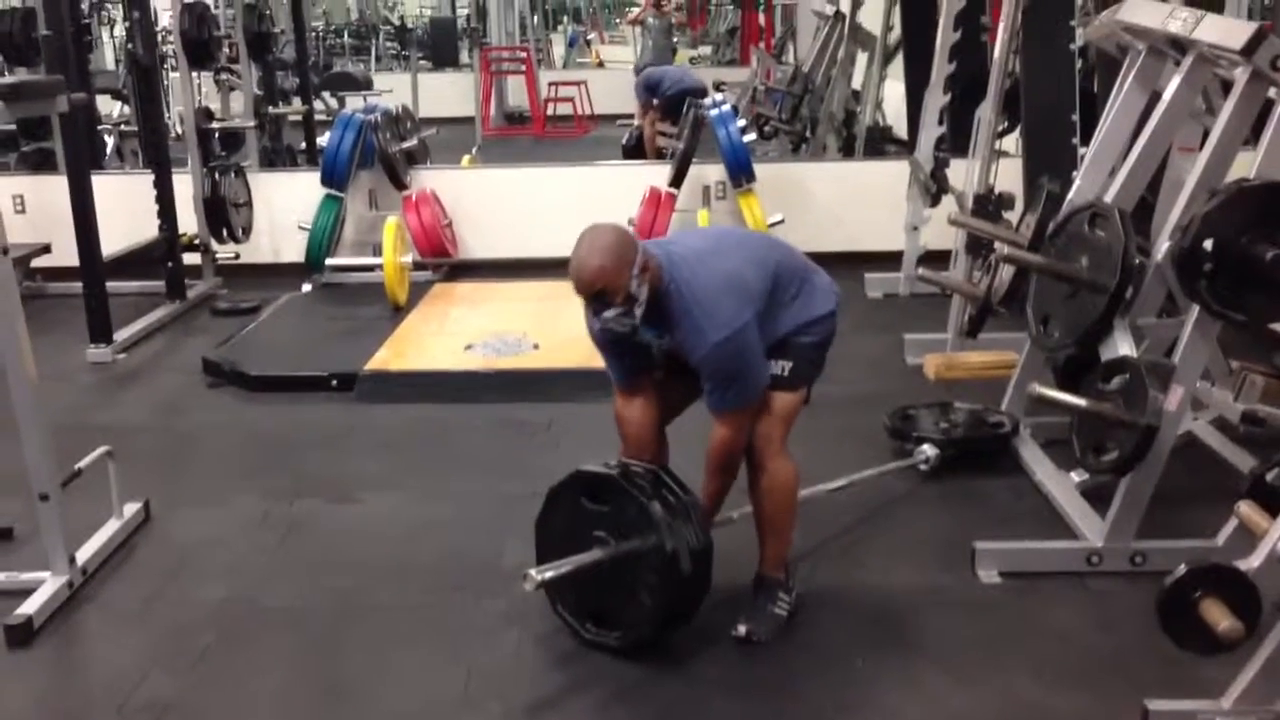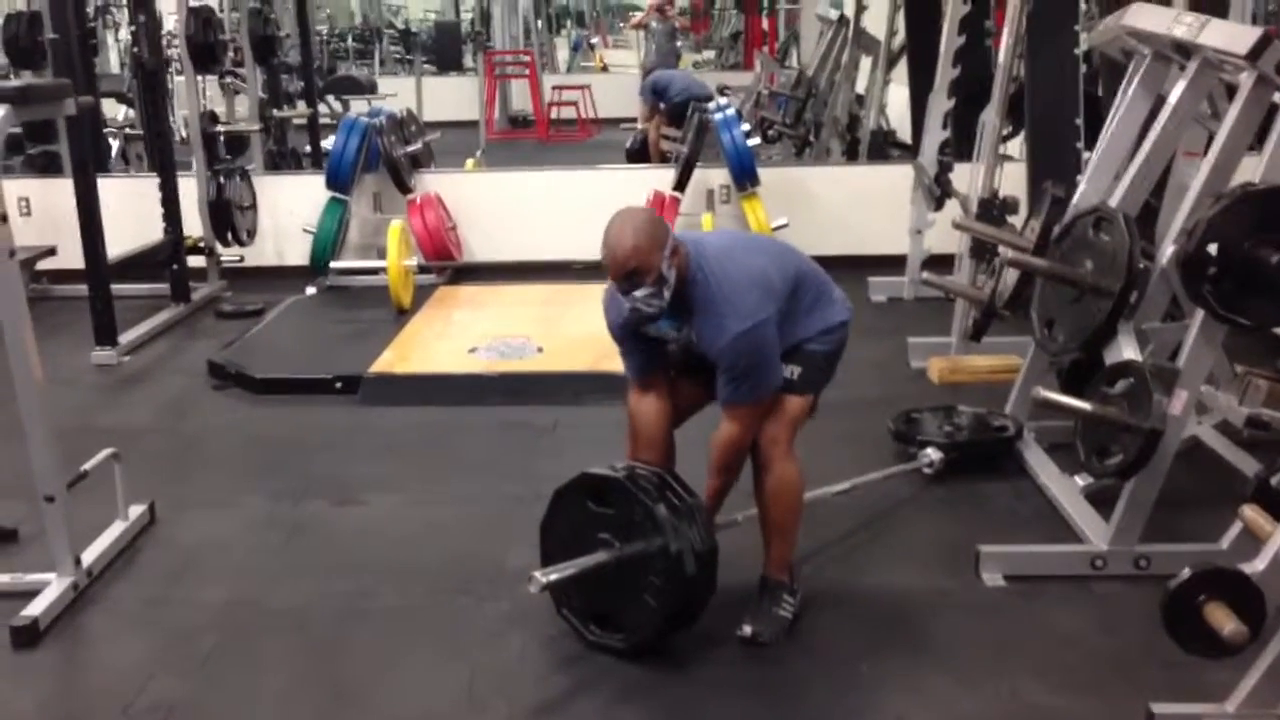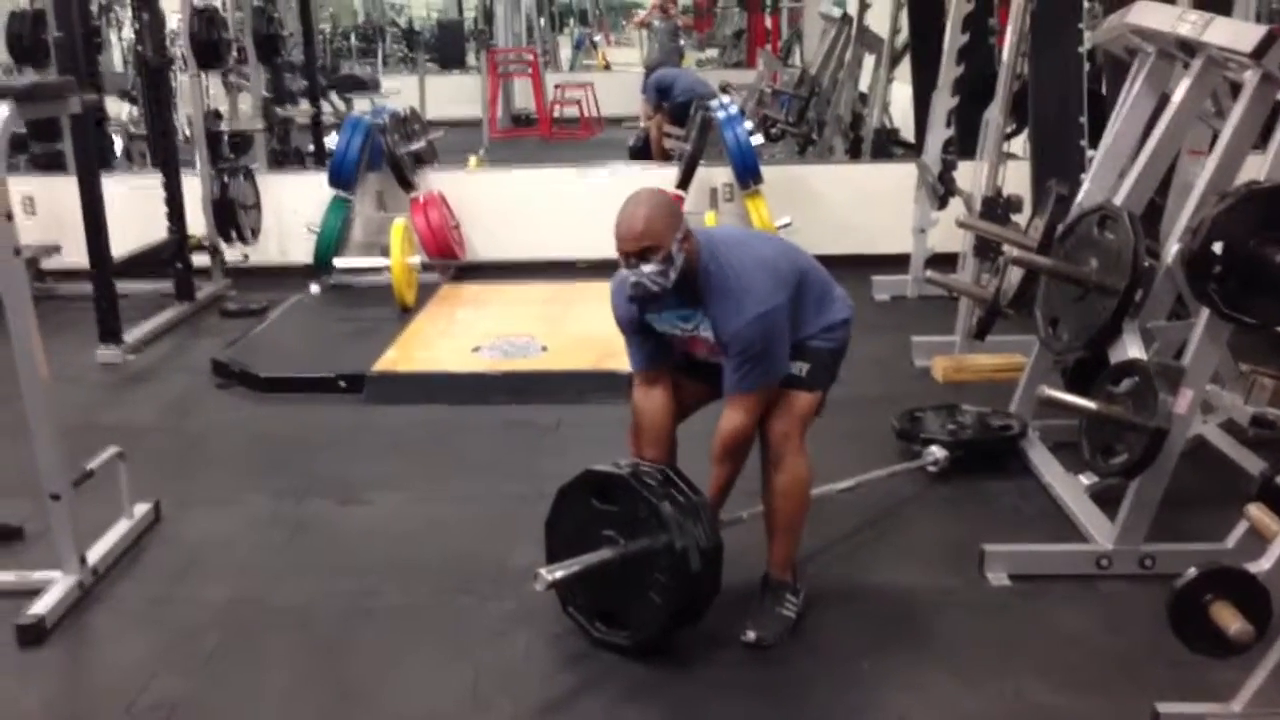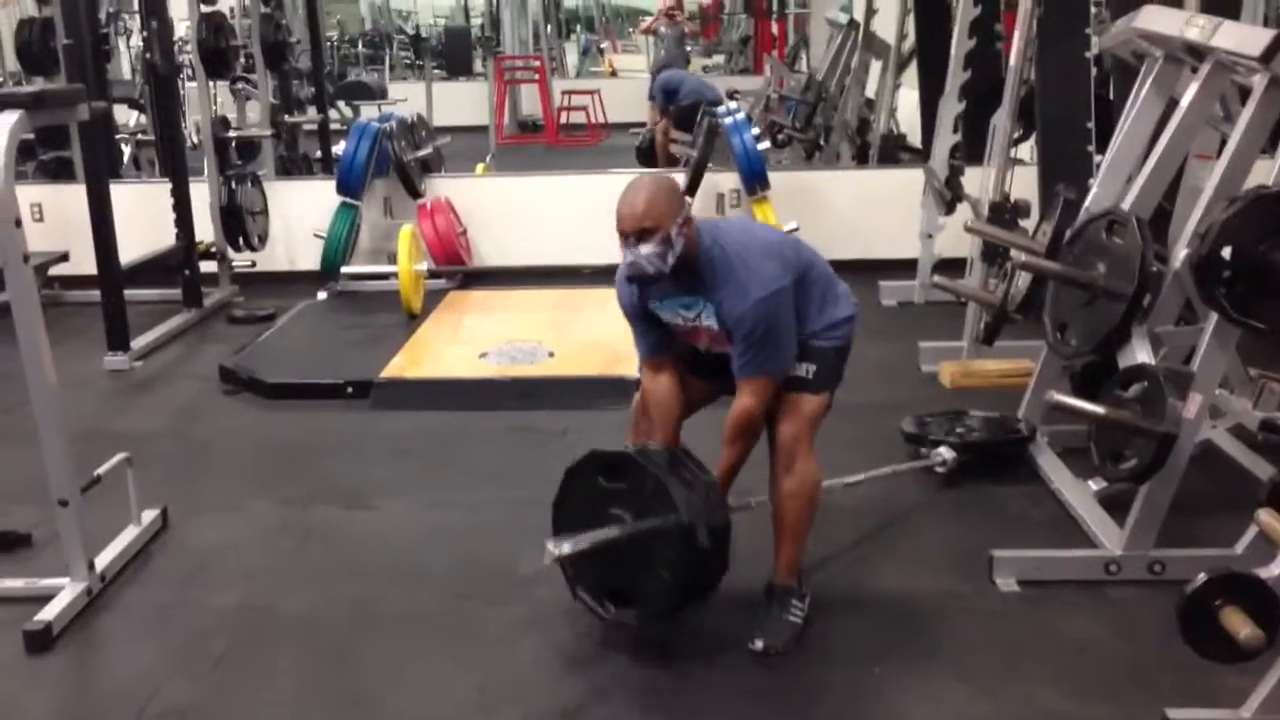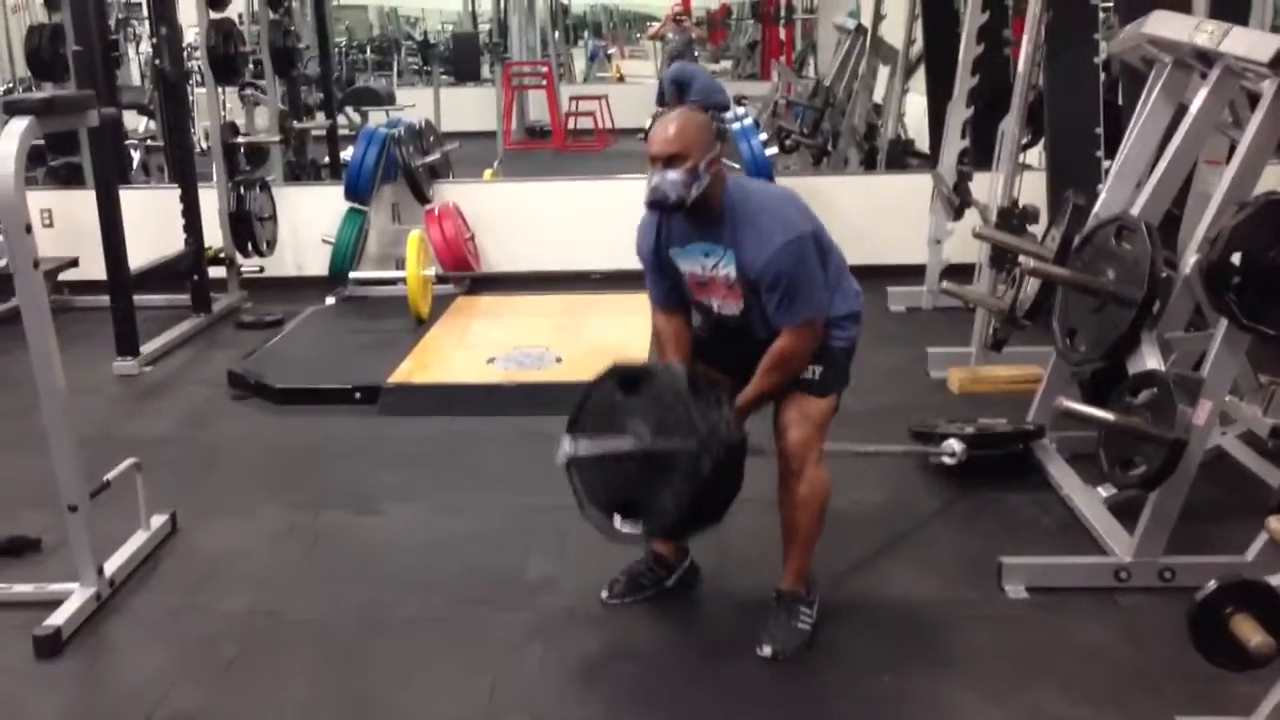
dt=0.3s
person 1, frame 1
left shoulder: (716, 320)
right shoulder: (611, 307)
left elbow: (731, 431)
right elbow: (634, 400)
left wrist: (701, 518)
left hip: (799, 315)
left knee: (763, 442)
right knee: (642, 423)
left ankle: (775, 581)
person 1, frame 2
left shoulder: (737, 311)
right shoulder: (623, 303)
left elbow: (738, 426)
right elbow: (647, 394)
left wrist: (702, 515)
left hip: (808, 327)
left knee: (769, 442)
right knee: (646, 423)
left ankle: (780, 583)
person 1, frame 3
left shoulder: (748, 296)
right shoulder: (629, 292)
left elbow: (741, 415)
right elbow: (652, 388)
left wrist: (707, 509)
left hip: (811, 328)
left knee: (780, 436)
right knee: (647, 416)
left ankle: (782, 582)
person 1, frame 4
left shoulder: (752, 281)
right shoulder: (636, 282)
left elbow: (754, 398)
right elbow: (659, 372)
left wrist: (716, 488)
left hip: (813, 328)
right hip: (717, 337)
left knee: (788, 440)
right knee: (645, 416)
left ankle: (787, 588)
person 1, frame 5
left shoulder: (776, 230)
right shoulder: (658, 226)
left elbow: (799, 338)
right elbow: (671, 317)
left wrist: (735, 412)
left hip: (819, 328)
right hip: (730, 326)
left knee: (797, 444)
left ankle: (796, 593)
right ankle: (667, 558)
